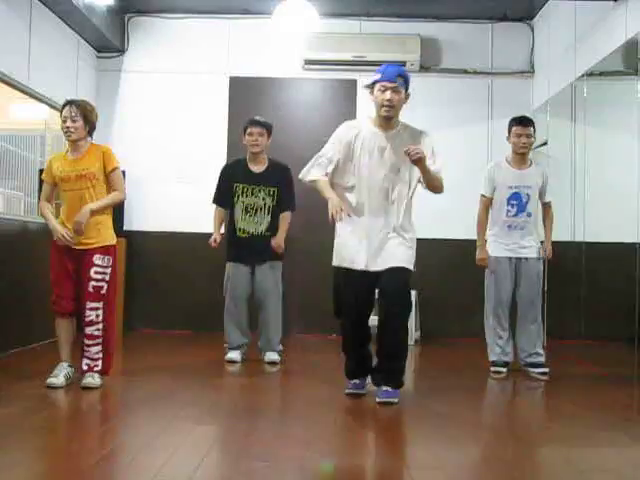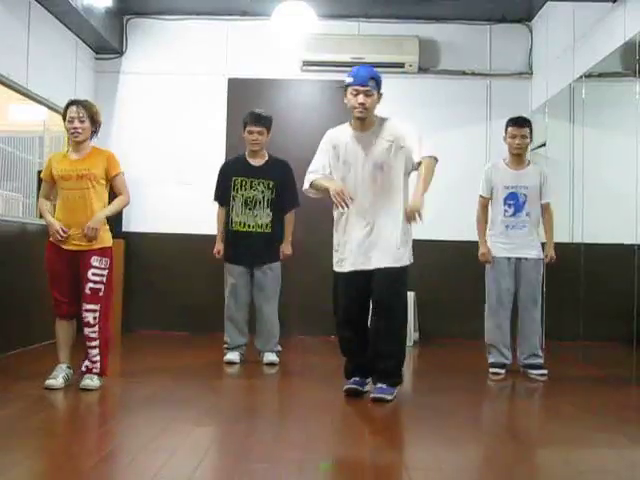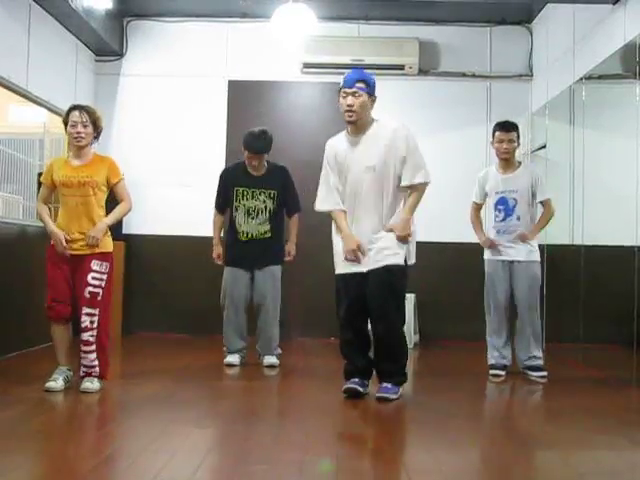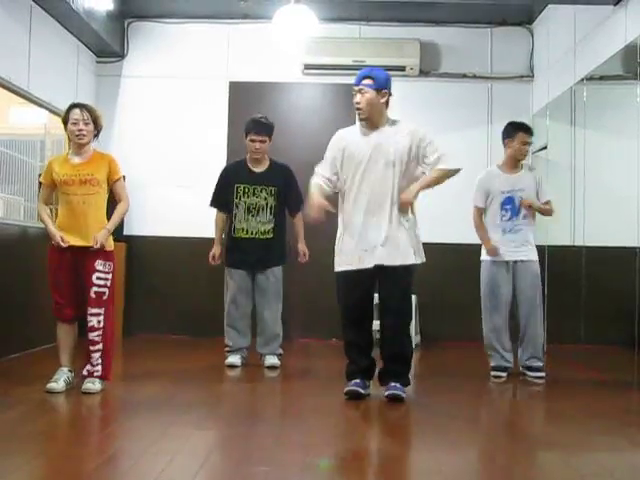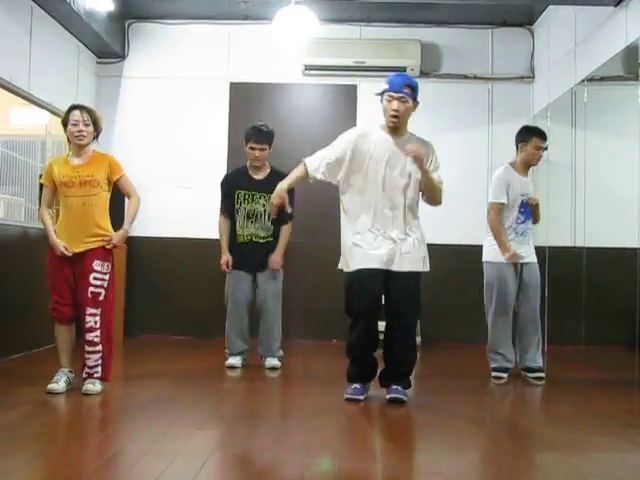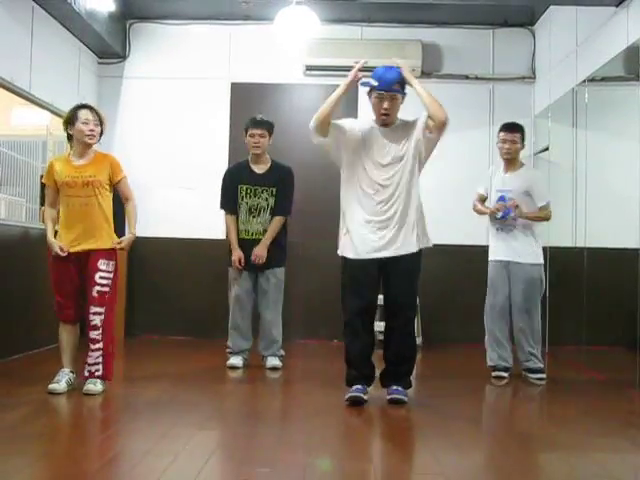
dt=0.3s
person 1, frame 1
left shoulder: (418, 139)
right shoulder: (350, 132)
left elbow: (438, 187)
right elbow: (316, 170)
left wrist: (423, 166)
right wrist: (332, 196)
left hip: (395, 241)
right hip: (353, 241)
left knee: (394, 313)
right knee: (351, 314)
left ankle: (389, 379)
right ankle: (357, 372)
person 1, frame 2
left shoulder: (395, 131)
right shoulder: (333, 138)
left elbow: (427, 158)
right elbow: (312, 181)
left wrist: (418, 197)
right wrist: (331, 184)
left hip: (389, 241)
right hip: (349, 242)
left knee: (389, 312)
right knee: (348, 314)
left ankle: (386, 378)
right ankle: (357, 373)
person 1, frame 3
left shoulder: (395, 134)
right shoulder: (333, 146)
left elbow: (418, 180)
right elbow: (330, 199)
left wrist: (405, 218)
right wrist: (346, 236)
left hip: (388, 244)
right hip: (351, 249)
left knee: (386, 312)
right knee: (350, 315)
left ankle: (391, 377)
right ankle: (357, 374)
person 1, frame 4
left shoulder: (410, 135)
right shoulder: (343, 139)
left elbow: (447, 166)
right elbow: (323, 175)
left wrist: (416, 188)
right wrist: (316, 195)
left hip: (396, 244)
right hip: (354, 245)
left knee: (396, 314)
right knee: (354, 313)
left ankle: (395, 377)
right ankle: (358, 374)
person 1, frame 5
left shoulder: (423, 148)
right shoulder: (358, 138)
left elbow: (435, 199)
right elbow: (315, 164)
left wrist: (422, 168)
right wrist: (283, 186)
left hip: (406, 249)
right hip: (363, 247)
left knee: (404, 317)
right knee: (363, 314)
left ankle: (396, 380)
right ankle: (359, 378)
person 1, frame 6
left shoulder: (416, 133)
right shoulder: (351, 133)
left elbow: (441, 119)
right elbow: (318, 126)
left wrist: (412, 81)
right wrist: (347, 84)
left hip: (404, 242)
right hip: (359, 242)
left knee: (401, 313)
right knee: (357, 313)
left ankle: (397, 380)
right ankle: (358, 380)
person 2, frame 1
left shoulder: (103, 153)
right shoulder: (55, 161)
left elbow: (120, 193)
right elbow: (44, 201)
left wrist: (89, 208)
right wrist: (55, 226)
left hip: (98, 242)
right hip: (65, 242)
left knee: (95, 305)
right knee: (63, 304)
left ankle: (93, 368)
right ankle: (65, 365)
person 2, frame 2
left shoulder: (105, 157)
right shoulder: (55, 161)
left elbow: (124, 196)
right elbow: (43, 198)
left wrist: (101, 216)
right wrist: (50, 221)
left hip: (94, 244)
right hip: (61, 243)
left knee: (93, 307)
right knee: (63, 306)
left ankle: (92, 369)
right ankle: (63, 367)
person 2, frame 3
left shoulder: (106, 164)
right shoulder: (55, 166)
left elbow: (126, 202)
right elbow: (41, 203)
left wrist: (103, 224)
right wrist: (52, 229)
left hip: (96, 248)
right hip: (62, 248)
left knee: (91, 311)
right knee: (58, 310)
left ankle: (92, 372)
right ankle: (63, 369)
person 2, frame 4
left shoulder: (106, 161)
right shoulder: (55, 164)
left elbow: (123, 201)
right elbow: (42, 204)
left wrist: (107, 230)
right wrist: (52, 230)
left hip: (97, 247)
right hip: (63, 246)
left knee: (96, 311)
right knee: (65, 310)
left ankle: (95, 373)
right ankle: (65, 370)
person 2, frame 5
left shoulder: (107, 162)
right shoulder: (55, 166)
left elbow: (133, 197)
right elbow: (45, 207)
left wrist: (124, 230)
right wrist: (52, 237)
left hip: (98, 247)
right hip: (63, 248)
left knee: (95, 311)
right knee: (62, 311)
left ankle: (95, 374)
right ankle: (65, 371)
person 2, frame 6
left shoulder: (109, 163)
right shoulder: (56, 165)
left elbow: (128, 199)
right elbow: (50, 206)
left wrist: (131, 232)
right wrist: (51, 237)
left hip: (101, 248)
right hip: (66, 249)
left knee: (98, 311)
right knee: (67, 311)
left ankle: (97, 374)
right ankle: (66, 371)
person 3, frame 1
left shoulder: (541, 172)
right shoulder: (495, 169)
left elbow: (547, 209)
right elbow: (483, 209)
left wrist: (548, 240)
right wrist: (481, 246)
left hip: (530, 251)
right hip: (499, 250)
left knee: (531, 305)
right knee: (497, 305)
left ankle: (532, 357)
right ankle: (499, 356)
person 3, frame 2
left shoulder: (539, 172)
right shoulder: (492, 170)
left elbow: (546, 210)
right elbow: (482, 208)
left wrist: (549, 244)
right wrist: (482, 242)
left hip: (531, 252)
right hip: (498, 251)
left knee: (531, 306)
right knee: (497, 305)
left ankle: (531, 358)
right ankle: (498, 358)
person 3, frame 3
left shoulder: (531, 173)
right shoulder: (485, 177)
left elbow: (548, 208)
right elbow: (475, 211)
left wrist: (533, 232)
right wrist: (481, 236)
left hip: (525, 253)
right hip: (496, 254)
left knee: (528, 308)
right knee: (496, 309)
left ankle: (531, 360)
right ankle: (498, 359)
person 3, frame 4
left shoulder: (533, 175)
right shoulder: (488, 177)
left elbow: (550, 209)
right elbow: (477, 215)
left wrist: (535, 205)
right wrist: (486, 243)
left hip: (527, 255)
right hip: (495, 256)
left knee: (531, 309)
right knee: (495, 310)
left ankle: (531, 361)
right ankle: (500, 361)
person 3, frame 5
left shoulder: (529, 180)
right shoulder: (503, 175)
right elbow: (493, 215)
left wrist: (536, 207)
right wrist: (505, 250)
left hip: (527, 257)
right hip: (499, 257)
left knee: (530, 312)
right knee: (501, 311)
left ankle: (531, 362)
right ankle: (501, 362)
person 3, frame 6
left shoulder: (531, 176)
right shoulder: (493, 172)
left elbow: (546, 213)
right elbow: (477, 202)
left wrist: (524, 214)
right wrist: (486, 210)
left hip: (527, 256)
right hip: (498, 254)
left knee: (525, 310)
right knee: (496, 309)
left ankle: (532, 363)
right ankle: (501, 362)
person 4, frame 1
left shoulder: (281, 171)
right shoulder: (230, 170)
left elbow: (286, 210)
right elbow: (222, 206)
left wrist: (281, 236)
right wrist: (217, 232)
left hip: (268, 249)
right hip: (238, 247)
left knee: (270, 299)
right knee: (235, 298)
left ankle: (271, 347)
right ankle: (236, 345)
person 4, frame 2
left shoulder: (281, 168)
right shoulder: (230, 167)
left elbow: (289, 209)
right elbow: (223, 206)
left wrist: (287, 242)
right wrist: (219, 240)
left hip: (268, 248)
right hip: (236, 246)
left knee: (267, 299)
right knee: (236, 299)
left ankle: (269, 348)
right ankle: (235, 346)
person 4, frame 3
left shoulder: (280, 174)
right shoulder: (230, 174)
left elbow: (293, 212)
right elbow: (220, 211)
left wrist: (291, 242)
right wrist: (217, 243)
left hip: (270, 253)
right hip: (236, 252)
left knee: (269, 303)
right knee: (233, 302)
left ankle: (269, 350)
right ankle: (235, 349)
person 4, frame 4
left shoulder: (283, 173)
right shoulder: (231, 172)
left elbow: (295, 211)
right elbow: (222, 212)
left wrist: (301, 242)
right wrist: (217, 244)
left hip: (271, 253)
right hip: (237, 251)
left knee: (270, 303)
right knee: (237, 303)
left ankle: (270, 351)
right ankle: (236, 349)
person 4, frame 5
left shoulder: (282, 180)
right shoulder: (232, 179)
left elbow: (286, 222)
right elbow: (225, 218)
left wrist: (279, 252)
right wrist: (225, 251)
left hip: (269, 255)
right hip: (239, 256)
left knee: (271, 306)
right knee: (236, 305)
left ankle: (270, 353)
right ankle: (236, 351)
person 4, frame 6
left shoulder: (283, 173)
right shoulder: (234, 173)
left elbow: (281, 215)
right elbow: (230, 214)
left wrist: (264, 245)
right wrist: (234, 248)
left hip: (272, 252)
right hip: (242, 250)
left knee: (270, 304)
right knee: (239, 303)
left ankle: (272, 352)
right ankle: (238, 351)
